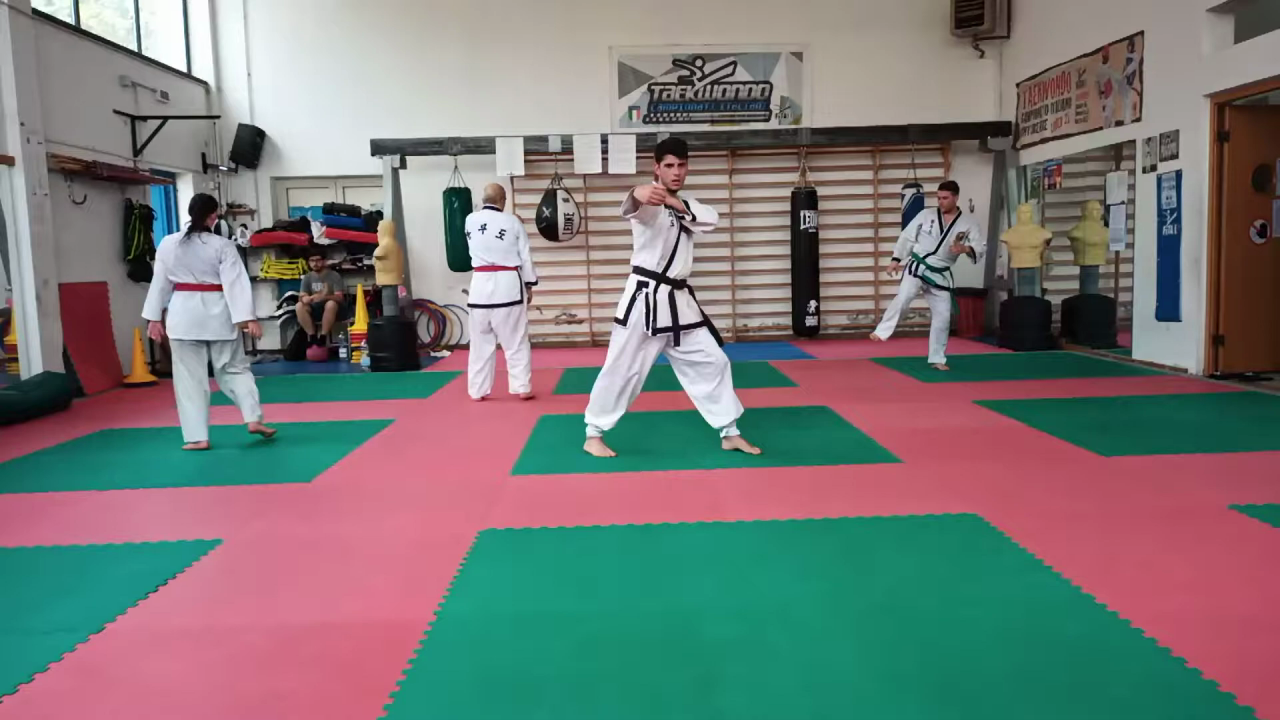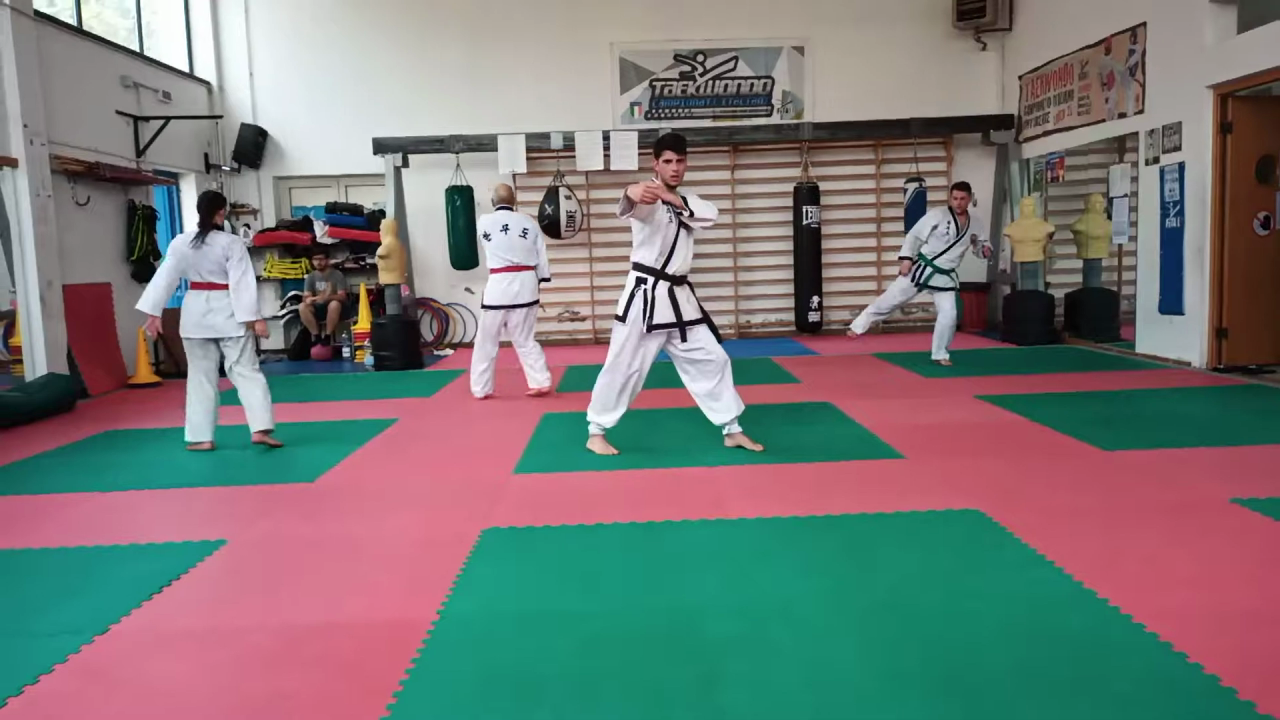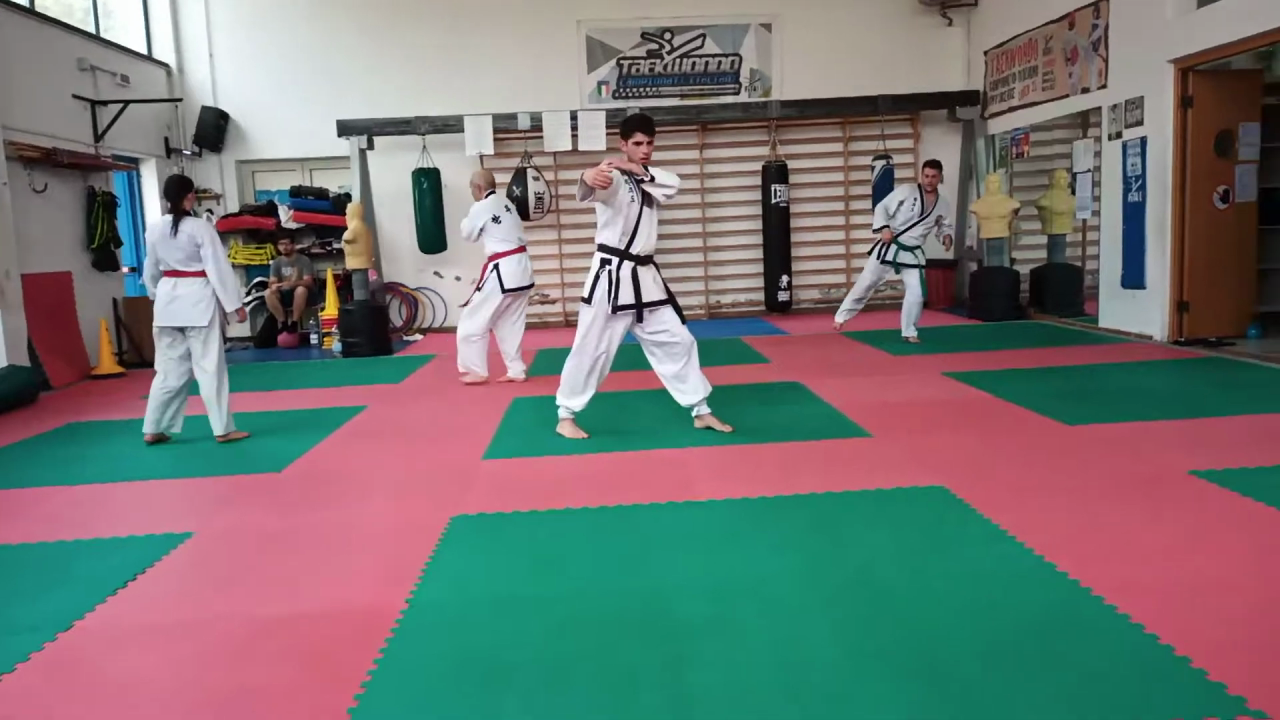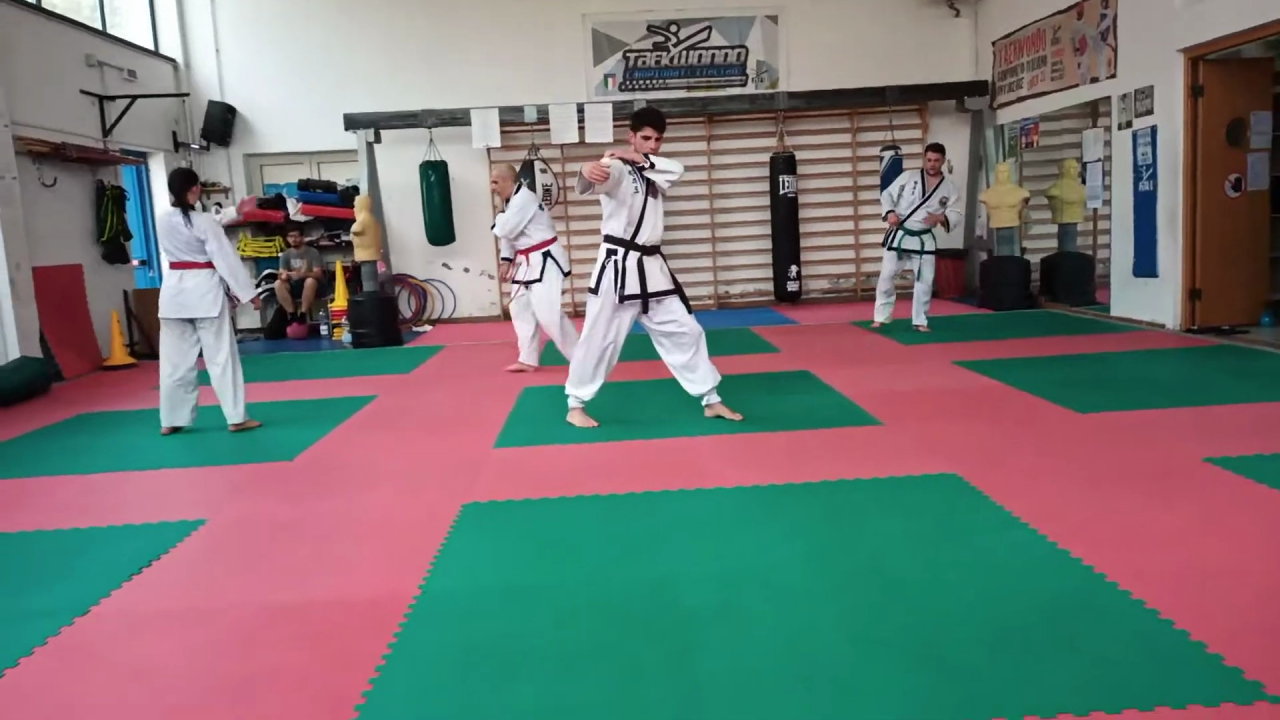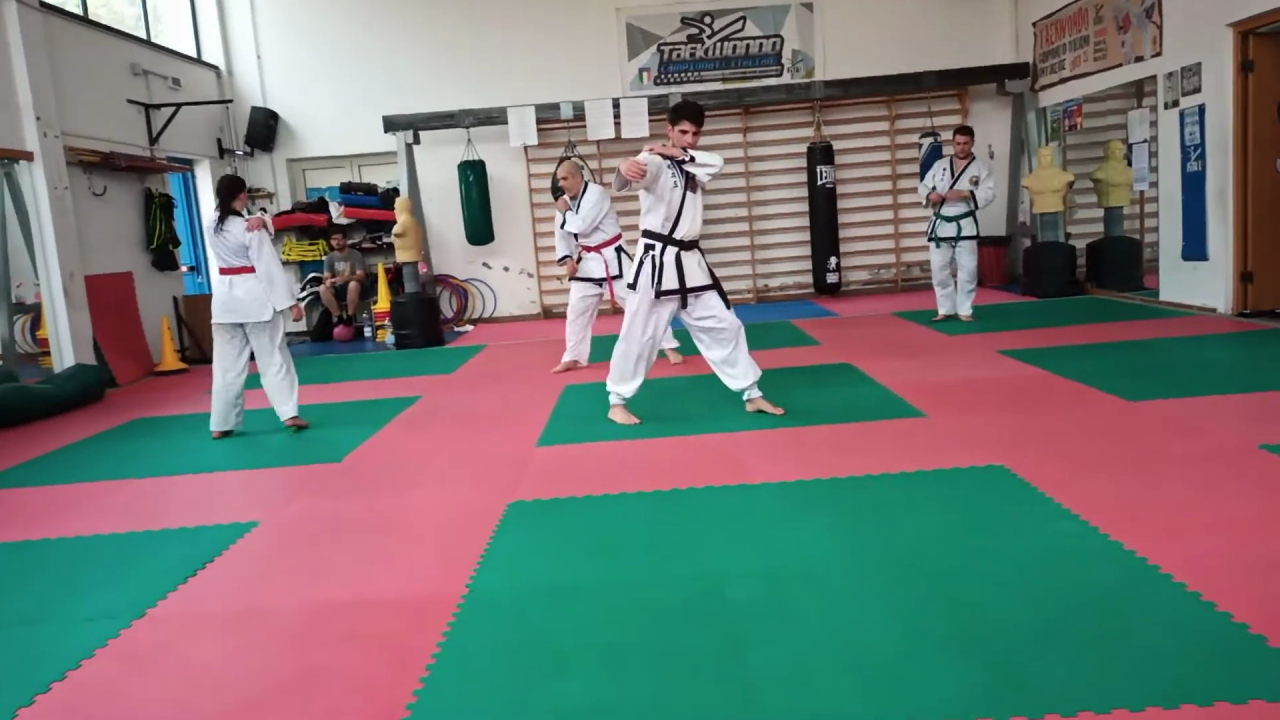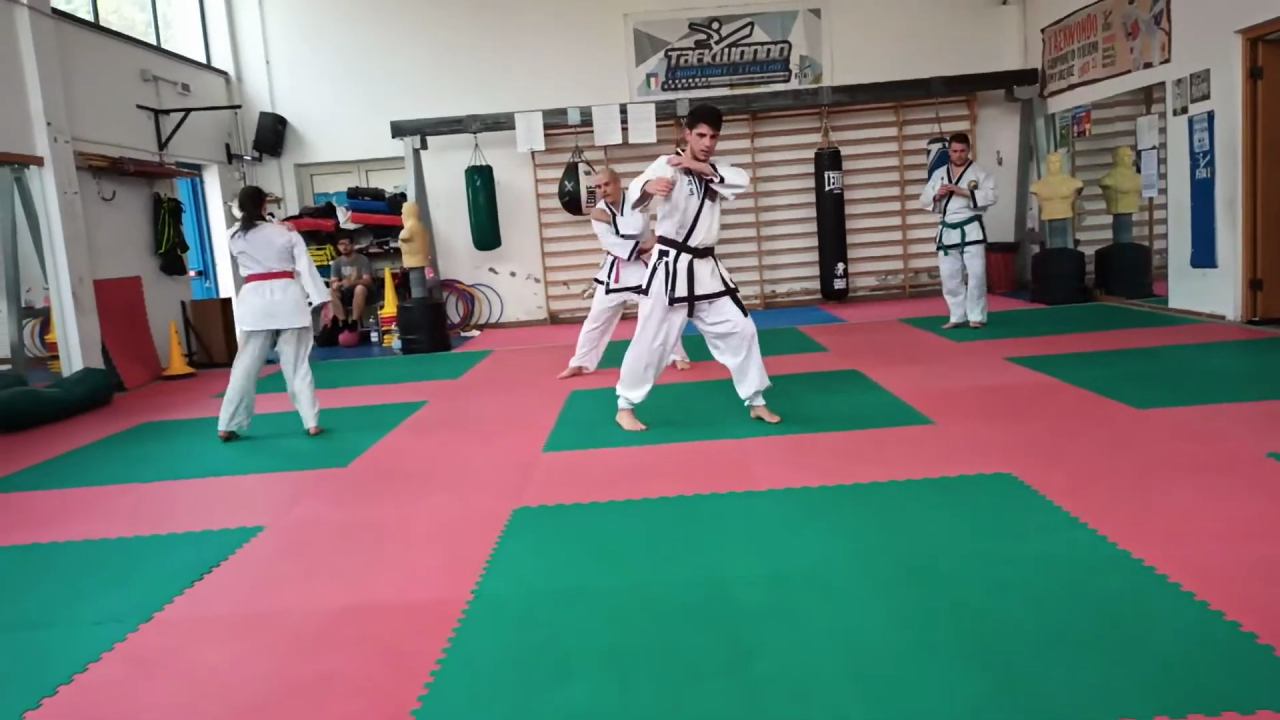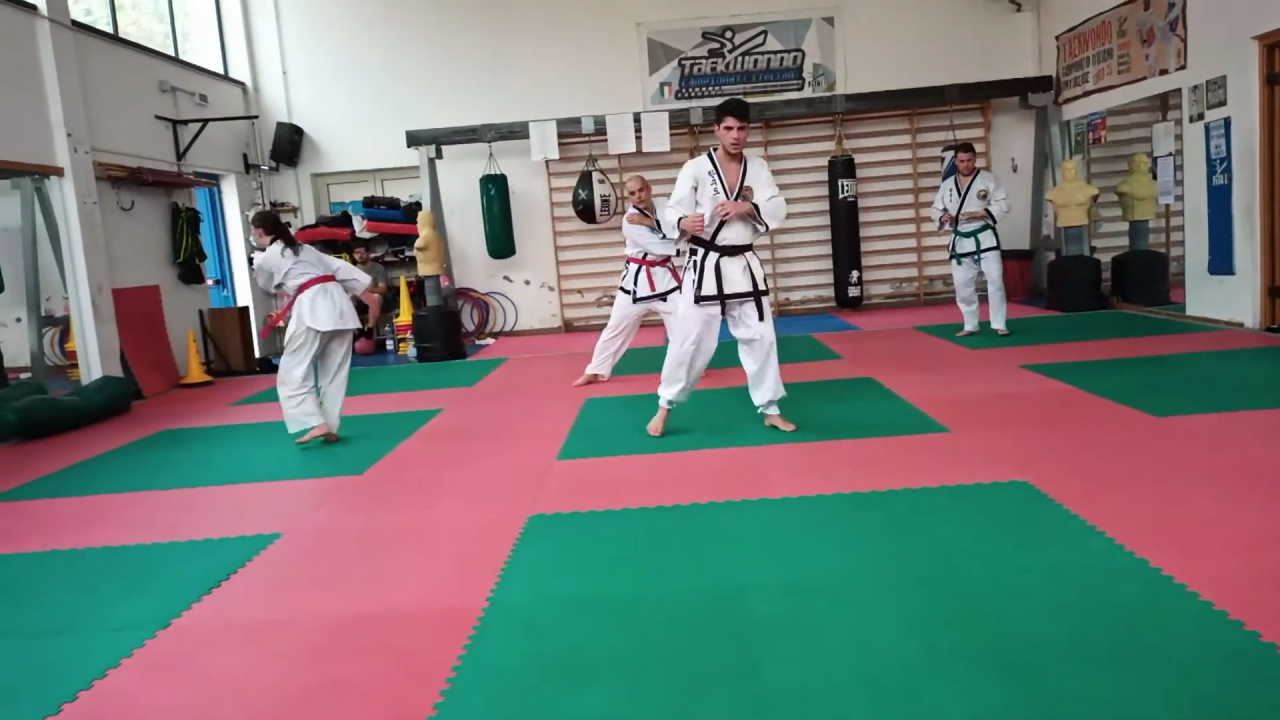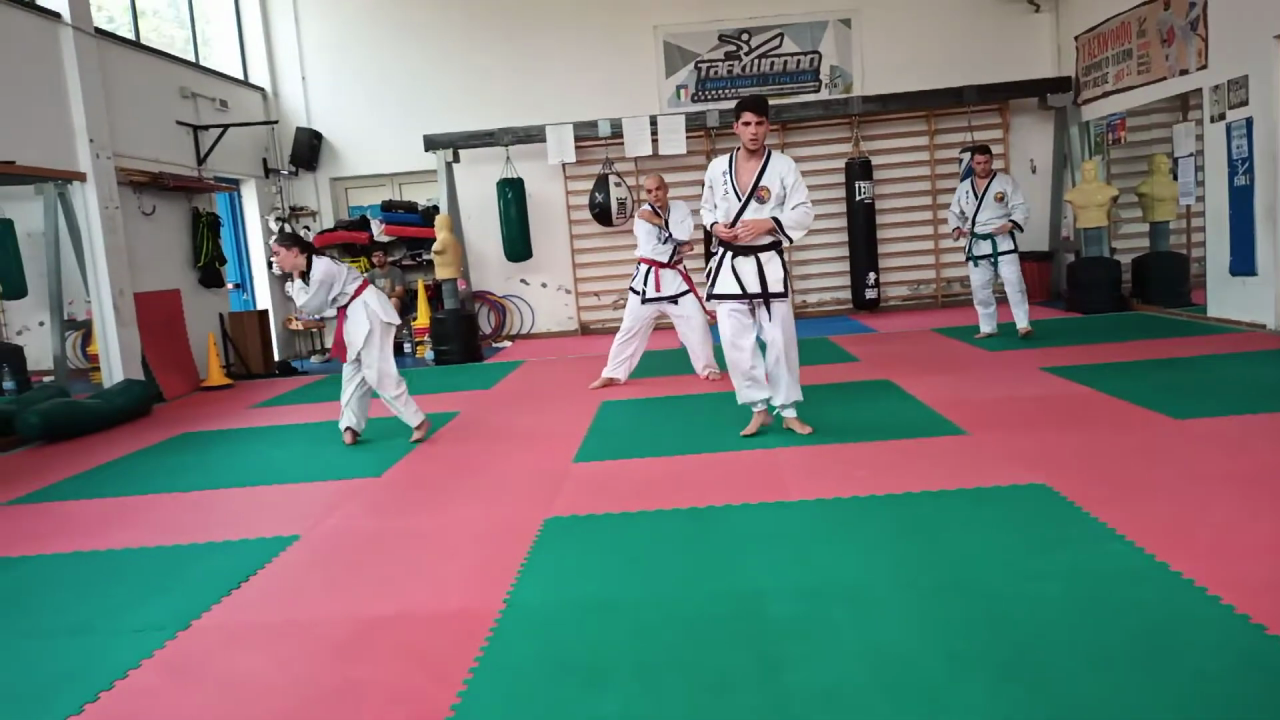
dt=0.2s
person 1, frame 1
left shoulder: (683, 203)
right shoulder: (652, 200)
left elbow: (710, 219)
right elbow: (633, 207)
left wrist: (677, 203)
right wrist: (637, 194)
left hip: (679, 299)
right hip: (646, 297)
left knee: (712, 362)
right knee: (623, 369)
left ankle: (730, 433)
right ankle: (594, 434)
person 1, frame 2
left shoulder: (682, 200)
right shoulder: (650, 196)
left elbow: (710, 215)
right elbow: (631, 206)
left wrist: (676, 199)
right wrist: (632, 193)
left hip: (679, 295)
right hip: (646, 293)
left knee: (712, 359)
right knee: (624, 366)
left ankle: (732, 430)
right ankle: (596, 432)
person 1, frame 3
left shoulder: (645, 178)
right shoulder: (611, 176)
left elbow: (672, 184)
right elbow: (590, 189)
left wrist: (636, 168)
right wrist: (587, 177)
left hip: (645, 275)
right hip: (612, 275)
left knee: (677, 341)
right knee: (591, 348)
left ankle: (701, 411)
right ankle: (566, 416)
person 1, frame 4
left shoulder: (651, 170)
right shoulder: (615, 167)
left elbow: (676, 170)
right elbow: (596, 179)
left wrist: (639, 159)
right wrist: (587, 171)
left hip: (651, 266)
right hip: (618, 266)
left knee: (684, 331)
right knee: (599, 338)
left ankle: (711, 400)
right ankle: (575, 405)
person 1, frame 5
left shoulder: (692, 163)
right shoulder: (651, 161)
left elbow: (717, 165)
right elbow: (633, 172)
left wrist: (678, 153)
right wrist: (624, 169)
left hip: (690, 261)
right hip: (657, 260)
left knee: (724, 325)
right knee: (639, 334)
left ankle: (752, 393)
right ankle: (617, 402)
person 1, frame 6
left shoulder: (714, 169)
right shoulder: (667, 166)
left elbow: (741, 182)
right elbow: (636, 194)
left wrist: (704, 169)
right wrist: (649, 187)
left hip: (707, 268)
right hip: (672, 267)
left knee: (740, 330)
right knee: (652, 341)
left ankle: (755, 401)
right ankle: (626, 407)
person 1, frame 7
left shoulder: (758, 167)
right shoulder: (697, 168)
left elbow: (778, 208)
right elbow: (671, 210)
left wrist: (749, 208)
right wrist: (686, 220)
left hip: (744, 265)
right hip: (705, 265)
left knee: (760, 338)
right knee: (689, 341)
left ankle: (769, 408)
right ankle: (666, 406)
person 1, frame 8
left shoulder: (783, 166)
right shoulder: (717, 167)
left elbow: (804, 213)
right elbow: (707, 208)
left wrist: (767, 224)
right wrist: (715, 227)
left hip: (767, 264)
right hip: (729, 265)
left knee: (781, 342)
right knee: (737, 345)
left ankle: (788, 411)
right ankle: (759, 410)
person 2, frame 1
left shoulder: (168, 244)
right shoulder: (223, 245)
left elbow: (160, 283)
right elbow: (237, 283)
left wrist: (154, 318)
right wrist: (249, 317)
left hip: (183, 315)
right hip: (218, 315)
left knee: (190, 379)
right knee: (235, 369)
left ankle: (197, 437)
right ankle: (253, 418)
person 2, frame 2
left shoulder: (180, 242)
right shoulder: (233, 243)
left elbow: (165, 278)
right elbow: (243, 282)
left wrist: (153, 313)
right wrist: (254, 317)
left hip: (195, 313)
right hip: (229, 313)
left knee: (201, 379)
right knee: (247, 371)
left ankle: (202, 437)
right ankle: (261, 429)
person 2, frame 3
left shoulder: (153, 230)
right shoulder: (202, 228)
left elbow: (150, 271)
right elbow: (218, 268)
right wrist: (235, 304)
left hip: (167, 302)
right hip: (198, 300)
left knee: (169, 369)
right knee: (209, 366)
left ankle: (153, 429)
right ankle: (222, 429)
person 2, frame 4
left shoulder: (162, 220)
right shoulder: (205, 222)
right elbow: (227, 260)
right wrist: (249, 293)
left hip: (173, 292)
right hip: (205, 292)
left knee: (175, 361)
right knee: (221, 356)
left ankle: (171, 421)
right ankle: (236, 418)
person 2, frame 5
left shoulder: (213, 226)
right shoulder: (252, 230)
right elbow: (270, 267)
left wrist: (259, 224)
right wrist: (290, 302)
left hip: (225, 297)
right hip: (255, 296)
left knee: (227, 364)
right knee: (274, 358)
left ankle: (221, 424)
right ankle: (290, 413)
person 2, frame 6
left shoulder: (234, 237)
right shoulder: (287, 233)
right elbow: (306, 268)
right wrist: (322, 299)
left hip: (255, 303)
right hip: (290, 301)
left knee: (245, 367)
right knee: (298, 367)
left ankle: (229, 425)
right ankle: (311, 422)
person 2, frame 7
left shoulder: (266, 258)
right shoulder: (302, 249)
left elbow: (269, 285)
right elbow: (339, 266)
right wrist: (363, 283)
left hip: (314, 310)
right hip: (337, 304)
left knee: (293, 372)
right knee: (332, 373)
left ankle: (315, 424)
right ankle: (330, 426)
person 2, frame 8
left shoulder: (320, 269)
right shoulder: (307, 272)
left elbow: (311, 307)
left wrist: (297, 283)
left hip: (368, 311)
right hip: (355, 319)
left knee: (378, 374)
right knee: (353, 374)
left ankle: (418, 420)
right ankle: (351, 426)
person 3, frame 1
left shoulder: (470, 220)
right shoulder: (513, 222)
right elbow: (526, 257)
right wrist: (529, 285)
left hip: (481, 285)
right hip: (508, 284)
left knee: (480, 343)
right knee: (516, 341)
left ankle: (478, 390)
right ankle: (522, 387)
person 3, frame 2
left shoulder: (484, 221)
right shoulder: (529, 222)
right elbow: (542, 255)
right wrist: (538, 281)
left hip: (500, 287)
right hip: (526, 284)
left knee: (485, 342)
right knee: (525, 339)
left ankle: (480, 388)
right ankle: (542, 382)
person 3, frame 3
left shoulder: (483, 206)
right shoulder: (505, 205)
left elbow: (467, 233)
left hip: (502, 271)
right hip: (516, 267)
left knee: (473, 321)
right knee: (507, 324)
left ankle: (477, 370)
right ankle: (515, 371)
person 3, frame 4
left shoulder: (524, 199)
right shoulder: (515, 199)
left elbow: (504, 231)
right elbow: (509, 236)
left wrist: (502, 214)
right wrist: (508, 260)
left hip: (546, 261)
right hip: (529, 263)
left knee: (548, 316)
right knee: (521, 312)
right ankle: (528, 359)
person 3, frame 5
left shoulder: (596, 193)
right shoulder: (566, 202)
left elbow: (579, 226)
right elbow: (563, 235)
left wrist: (565, 212)
right wrist: (567, 259)
left hip: (612, 256)
right hip: (587, 260)
right knee: (577, 311)
left ankle: (669, 346)
right ankle: (573, 357)
person 3, frame 6
right shoulder: (599, 213)
left elbow: (637, 228)
right elbow: (612, 244)
left wrist: (611, 219)
right wrist: (637, 247)
left hip: (643, 265)
right hip: (617, 270)
right knee: (597, 318)
left ankle: (677, 356)
right ankle: (580, 363)
person 3, frame 7
left shoulder: (663, 205)
right shoulder: (631, 220)
left elbow: (676, 232)
right elbow: (656, 245)
left wrist: (650, 222)
right wrist: (677, 244)
left hip: (664, 273)
right hip: (638, 277)
right knee: (618, 326)
right ankle: (595, 371)
person 3, frame 8
left shoulder: (680, 208)
right shoulder: (642, 214)
left elbow: (685, 234)
right elbow: (648, 246)
left wrist: (657, 221)
right wrist: (677, 250)
left hip: (675, 276)
right hip: (648, 278)
left knee: (696, 323)
right knee: (631, 328)
left ankle: (708, 367)
right ankle: (612, 374)
person 4, frame 1
left shoulder: (969, 222)
right shoulder: (926, 215)
left elbow: (980, 245)
right elbow: (906, 237)
left wrist: (965, 249)
right wrist: (897, 259)
left hip: (941, 274)
right hip: (918, 267)
left knee: (942, 317)
right knee: (904, 296)
left ankle: (937, 358)
right ankle: (882, 332)
person 4, frame 2
left shoulder: (975, 224)
right shoulder: (937, 214)
left elbow: (982, 243)
right elbow: (914, 236)
left wrist: (986, 250)
right wrist: (906, 258)
left hip: (945, 277)
right hip: (922, 269)
left knee: (949, 316)
right knee: (892, 299)
left ankle: (940, 354)
right ankle: (858, 326)
person 4, frame 3
left shoulder: (943, 205)
right shoulder: (905, 191)
left elbow: (946, 227)
right elbow: (882, 209)
left wrist: (947, 237)
right wrist: (884, 228)
left hip: (912, 253)
right hip: (888, 248)
left knee: (916, 294)
right knee: (866, 283)
left ankle: (909, 332)
right ankle: (843, 316)
person 4, frame 4
left shoulder: (949, 187)
right shoulder: (908, 176)
left elbow: (955, 213)
right elbow: (887, 195)
left wrist: (942, 218)
right wrist: (889, 213)
left hip: (923, 239)
right hip: (899, 235)
left knee: (925, 281)
right knee: (887, 275)
left ankle: (920, 321)
right ankle: (882, 316)
person 4, frame 5
left shoulder: (981, 167)
right shoulder: (940, 165)
left elbow: (989, 194)
right elbow: (923, 187)
left wrist: (964, 194)
right wrist: (930, 195)
left hip: (964, 224)
right hip: (940, 224)
left knee: (967, 269)
right knee: (939, 268)
left ankle: (964, 310)
right ankle: (946, 309)
person 4, frame 6
left shoulder: (979, 171)
right shoulder: (939, 174)
left elbow: (990, 195)
right elbow: (924, 199)
left wrist: (963, 191)
right wrist: (936, 196)
left hip: (971, 230)
right hip: (947, 232)
left knee: (977, 274)
right knee: (949, 277)
left ankle: (975, 316)
right ankle: (957, 317)
person 4, frame 7
left shoulder: (989, 179)
right shoulder: (947, 185)
left elbow: (1002, 204)
right elbow: (935, 209)
left wrist: (980, 213)
right wrist: (942, 217)
left hip: (985, 238)
right hip: (960, 241)
left knee: (995, 279)
right knee: (963, 286)
left ankle: (999, 324)
right ankle: (971, 325)
person 4, frame 8
left shoulder: (1006, 181)
right shoulder: (963, 187)
left elbow: (1020, 208)
right elbow: (954, 212)
left wrist: (1010, 225)
right wrist: (957, 228)
left hip: (1002, 242)
right hip: (977, 244)
left knee: (1014, 281)
right knee: (980, 288)
left ankle: (1024, 324)
right ankle: (988, 327)
